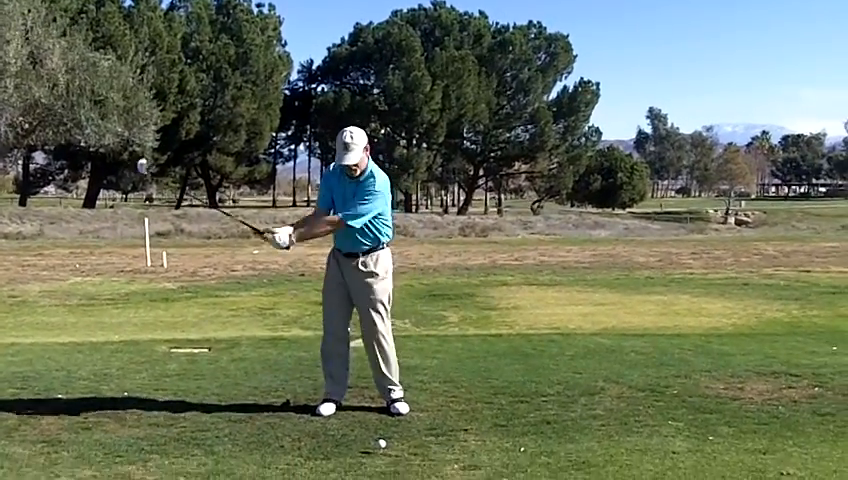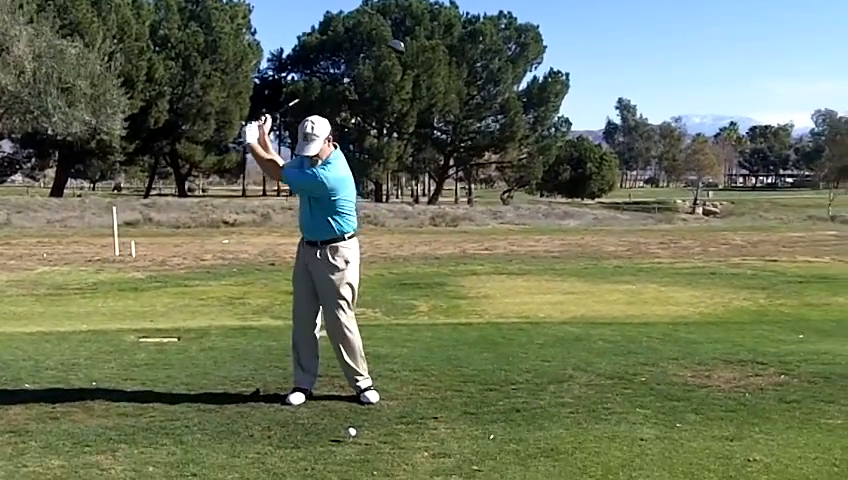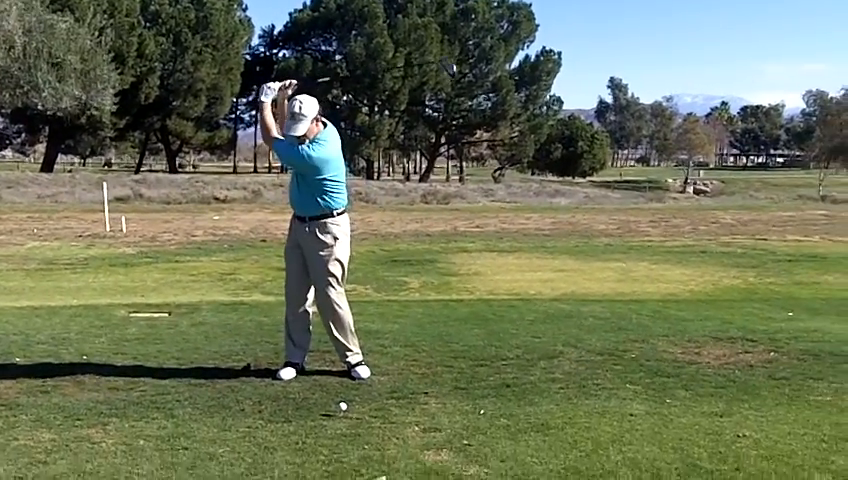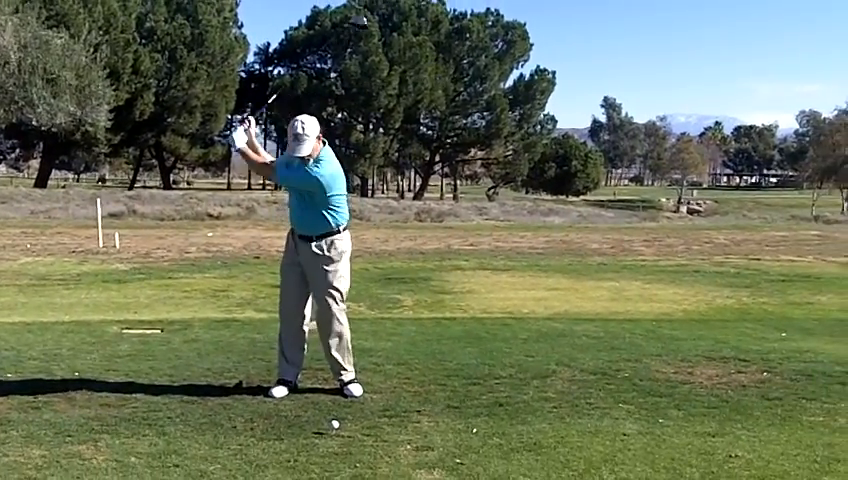
dt=0.3s
person 1, frame 1
left shoulder: (376, 185)
right shoulder: (334, 173)
left elbow: (338, 222)
right elbow: (321, 213)
left wrist: (296, 236)
right wrist: (293, 229)
left hip: (372, 262)
right hip: (339, 258)
left knee: (376, 330)
right knee: (334, 330)
left ankle: (393, 394)
right ankle: (334, 394)
person 1, frame 2
left shoulder: (329, 175)
right shoulder: (313, 159)
left elbow: (279, 174)
right elbow: (285, 168)
left wrist: (252, 145)
right wrist: (263, 138)
left hip: (336, 252)
right hip: (308, 248)
left knee: (339, 320)
right knee: (303, 319)
left ankle: (362, 383)
right ankle: (303, 383)
person 1, frame 3
left shoulder: (312, 155)
right shoulder: (325, 128)
left elbow: (271, 139)
right elbow: (284, 134)
left wrist: (264, 102)
right wrist: (282, 100)
left hip: (327, 228)
right hip: (300, 224)
left knee: (329, 295)
right knee: (296, 295)
left ankle: (353, 358)
right ankle: (295, 358)
person 1, frame 4
left shoulder: (319, 172)
right shoulder: (301, 153)
left elbow: (268, 172)
right elbow: (275, 166)
left wrist: (241, 147)
right wrist: (250, 138)
left hip: (328, 247)
right hip: (298, 242)
left knee: (330, 313)
right knee: (291, 312)
left ankle: (346, 376)
right ankle: (288, 376)
